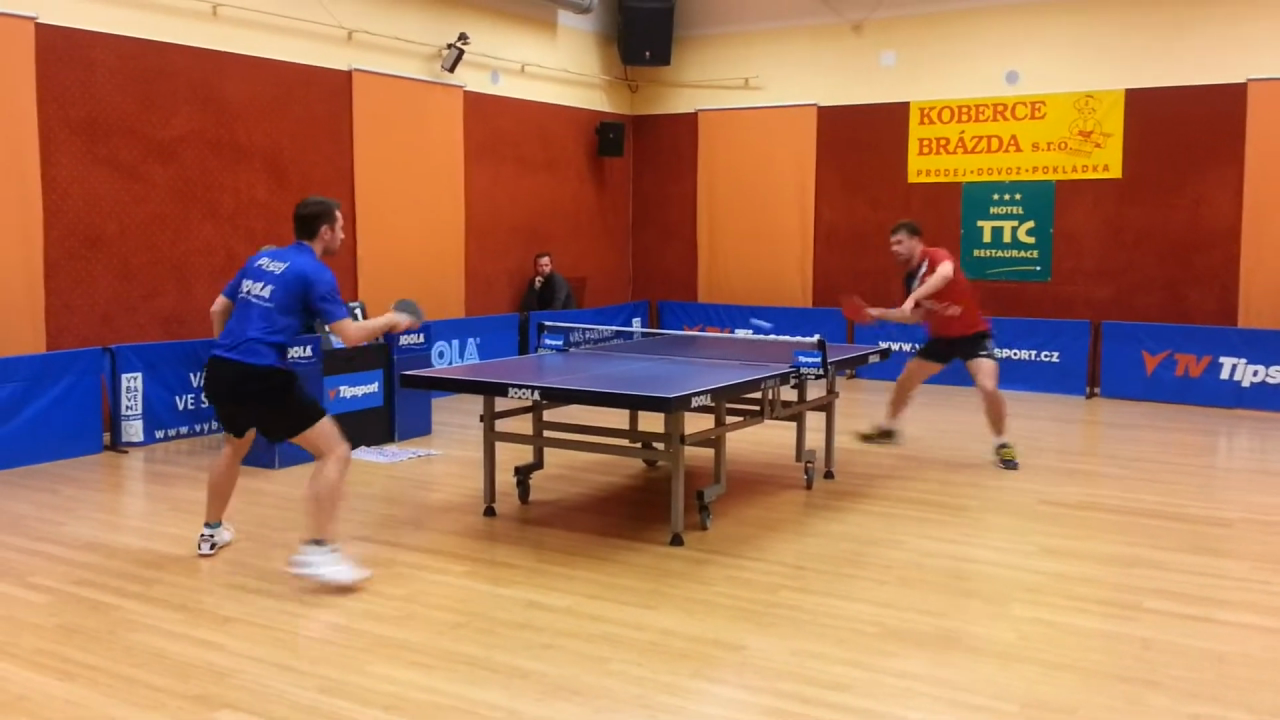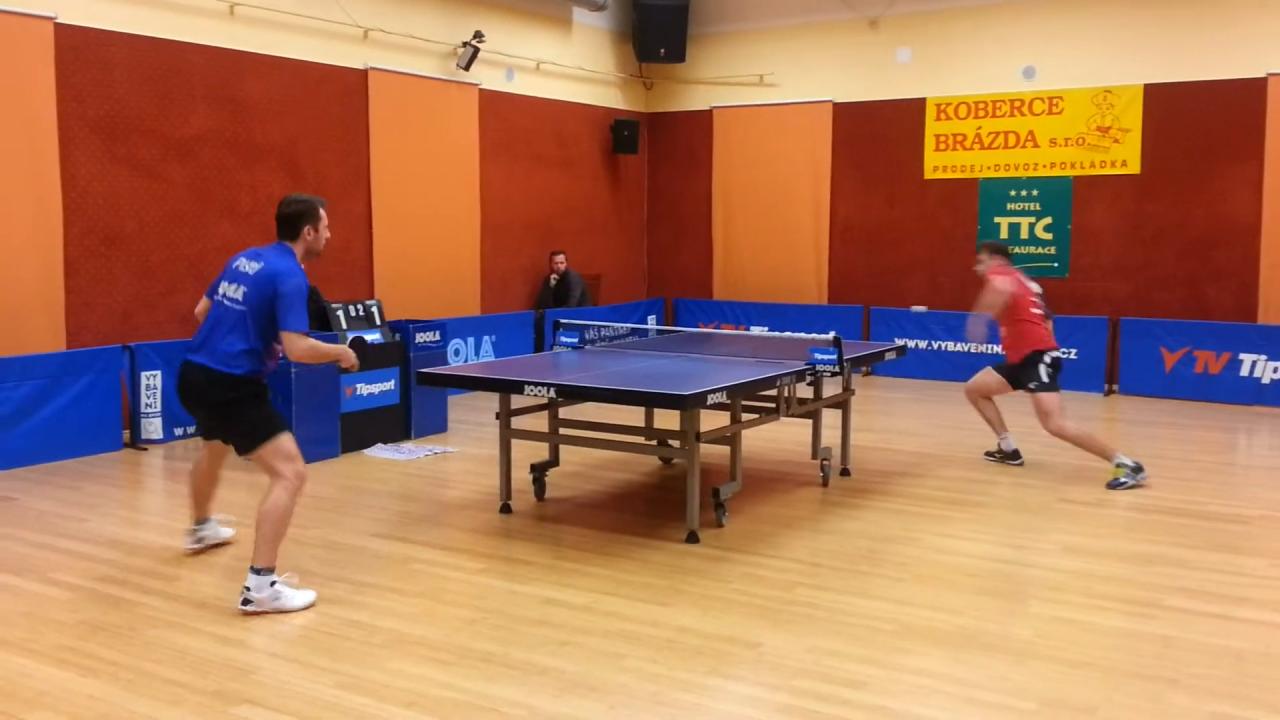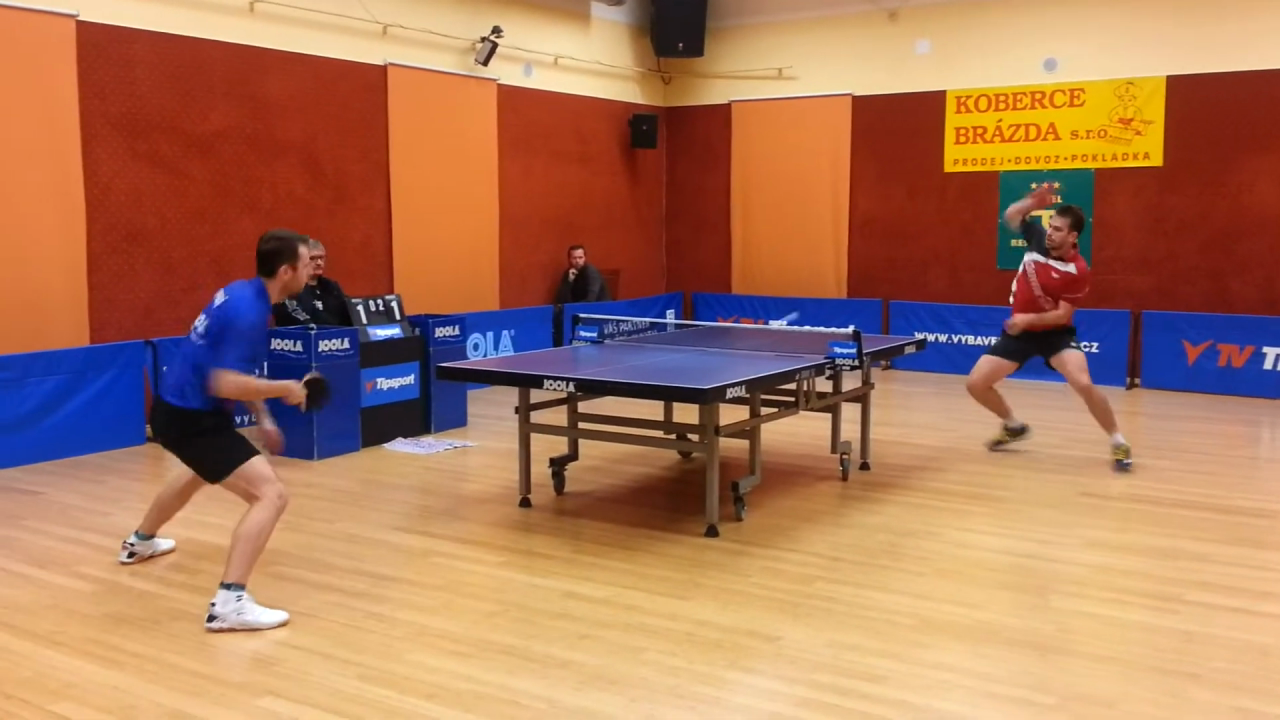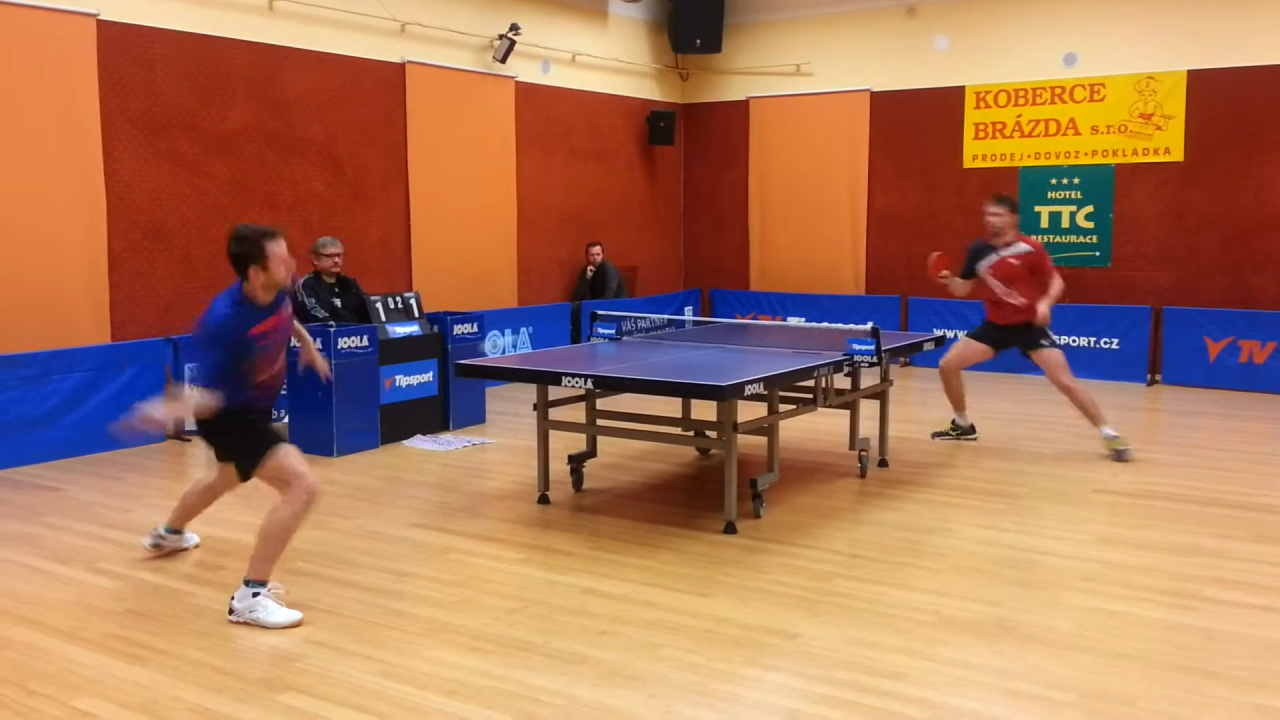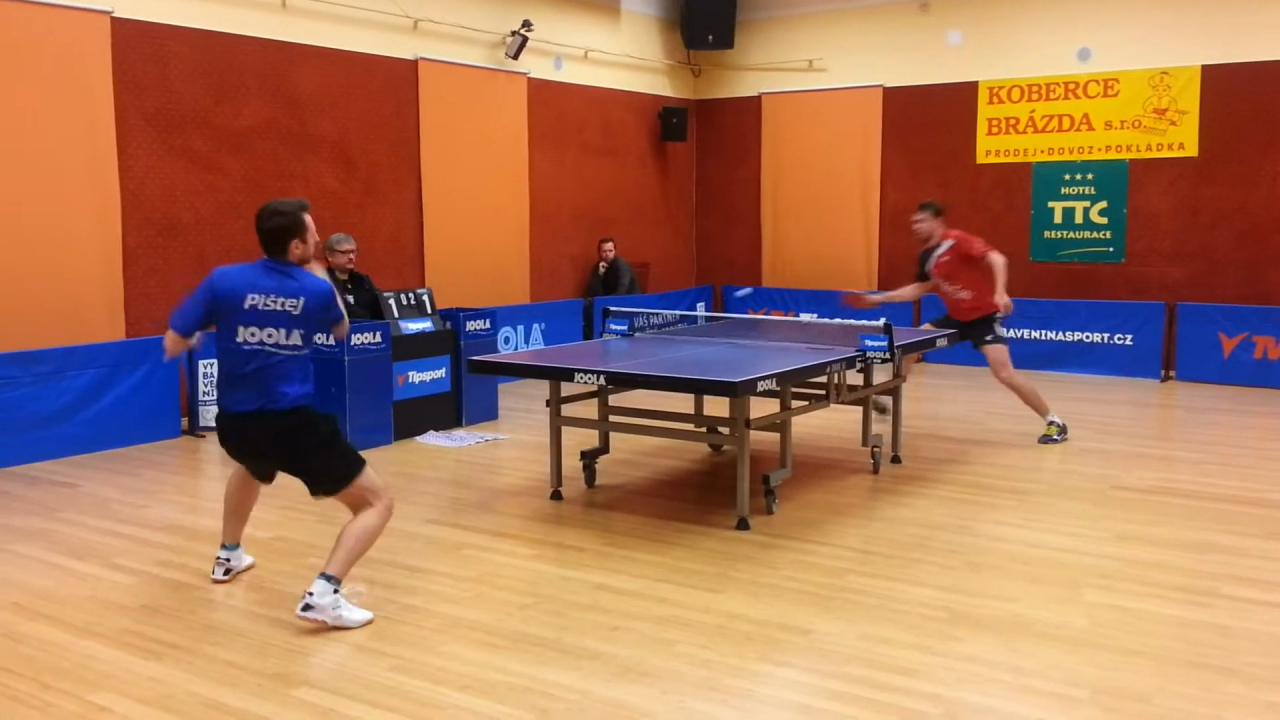
dt=0.3s
person 1, frame 1
left shoulder: (260, 259)
right shoulder: (314, 273)
left elbow: (218, 310)
right elbow: (349, 335)
right wrist: (390, 320)
left hip: (221, 370)
right hip: (261, 377)
left knee: (234, 447)
right knee: (335, 453)
left ankle: (210, 532)
right ankle: (316, 551)
person 1, frame 2
left shoulder: (244, 259)
right shoulder: (288, 277)
left elbow: (202, 311)
right elbow: (296, 349)
right wrist: (342, 354)
left hip: (196, 376)
right hip: (229, 385)
left knee: (214, 447)
right knee: (290, 475)
left ankle: (201, 527)
right ankle: (260, 585)
person 1, frame 3
left shoulder: (242, 294)
right shoulder: (248, 312)
right elbow: (226, 384)
left wrist: (263, 417)
right wrist: (286, 388)
left hip: (178, 408)
right hip: (189, 418)
left knee: (201, 474)
right knee: (270, 495)
left ankle: (140, 541)
right ankle: (229, 601)
person 1, frame 4
left shoulder: (278, 290)
right shoulder: (224, 320)
right elbow: (206, 397)
left wrist: (311, 351)
right wrist: (176, 407)
left hip: (254, 411)
right hip: (230, 418)
left knee: (230, 476)
right knee: (302, 486)
left ankle: (168, 533)
right ankle: (250, 595)
person 1, frame 5
left shoulder: (223, 281)
right shoulder: (317, 290)
left elbow: (172, 344)
right elbow: (341, 330)
left wrist: (207, 332)
left hip: (234, 427)
right hip: (295, 425)
left knee: (250, 465)
right knee: (377, 502)
left ankle: (228, 556)
right ankle: (323, 593)
person 2, frame 1
left shoulder: (937, 256)
right shoulder: (911, 276)
left elbow: (946, 273)
right elbow: (914, 317)
left wrist: (912, 299)
right wrist: (880, 314)
left hip: (974, 333)
right hip: (941, 337)
left knee: (988, 387)
right knee: (904, 382)
left ankle: (1001, 443)
right ankle: (888, 428)
person 2, frame 2
left shoulder: (1000, 274)
right shoulder: (1024, 282)
left elbow: (1003, 288)
left wrist: (981, 316)
left hip: (1037, 357)
right hip: (1021, 359)
left knee: (1054, 424)
right knee: (973, 390)
left ankle: (1126, 465)
right ankle: (1008, 448)
person 2, frame 3
left shoulder: (1078, 271)
right shoulder: (1039, 240)
left elbow: (1062, 316)
right elbow: (1010, 214)
left wrist: (1029, 318)
right wrist: (1034, 199)
left hip: (1054, 334)
right hip: (1017, 334)
left knee: (1083, 384)
right knee: (975, 385)
left ankle: (1118, 442)
right ankle: (1013, 426)
person 2, frame 4
left shoulder: (1030, 249)
right shoulder: (977, 251)
left elbow: (1056, 283)
right elbow: (963, 290)
left wrist: (1045, 303)
right wrist: (951, 281)
left hip: (1032, 325)
right hip: (996, 325)
left knee: (1064, 381)
right knee: (947, 365)
left ankle: (1110, 435)
right ankle: (962, 424)
person 2, frame 5
left shoulder: (957, 241)
right shoulder: (927, 257)
left elbow: (997, 259)
right elbow: (916, 290)
left wrist: (1000, 292)
right wrist: (880, 298)
left hip: (984, 317)
right hip: (956, 318)
left knee: (1006, 375)
left ankle: (1054, 422)
